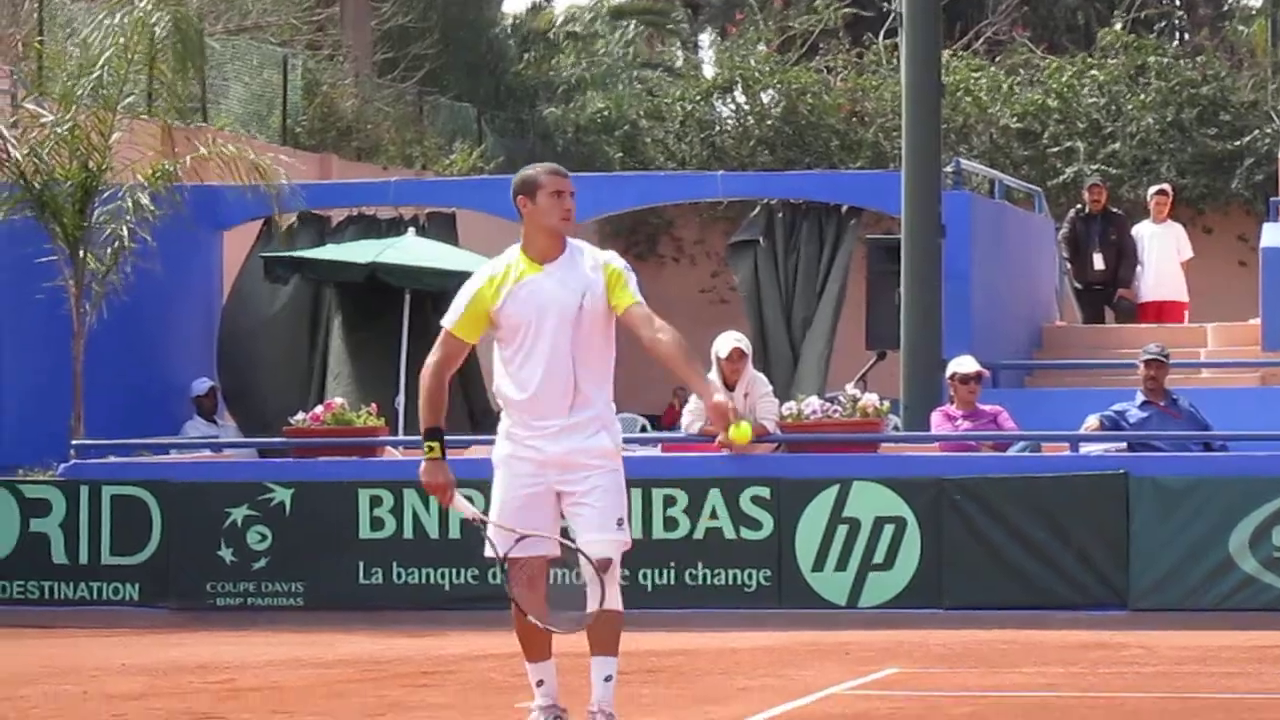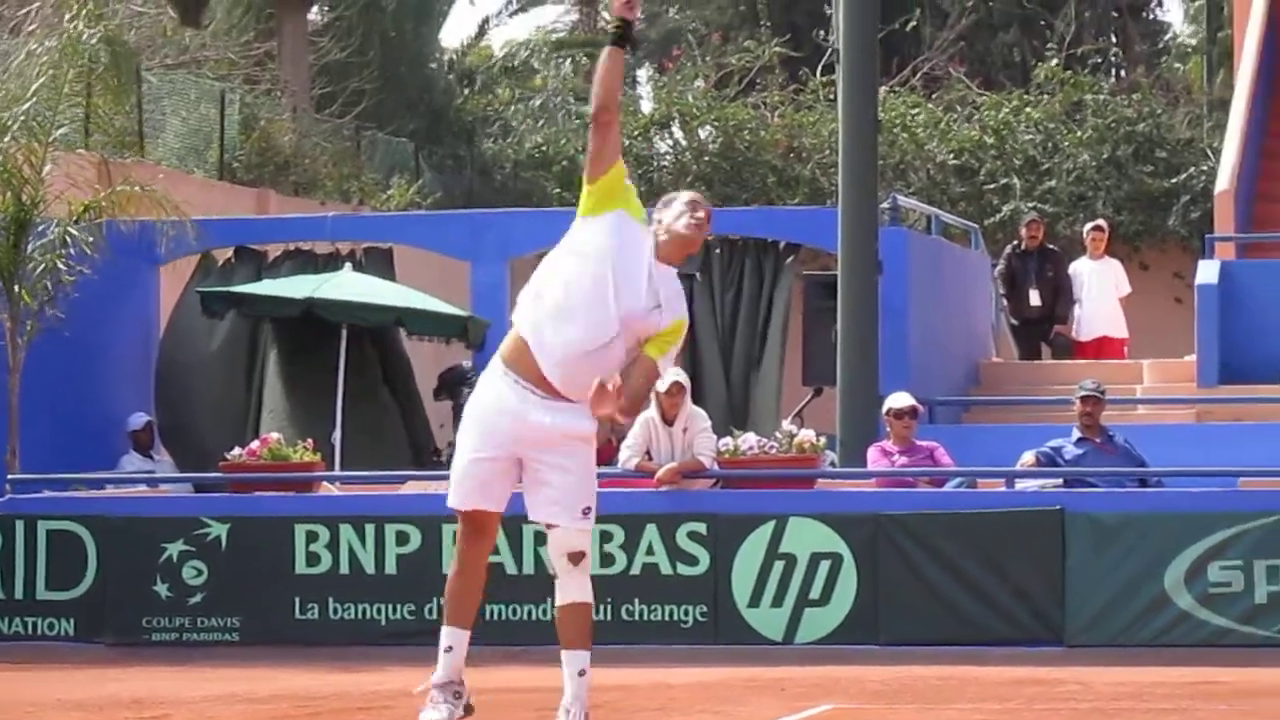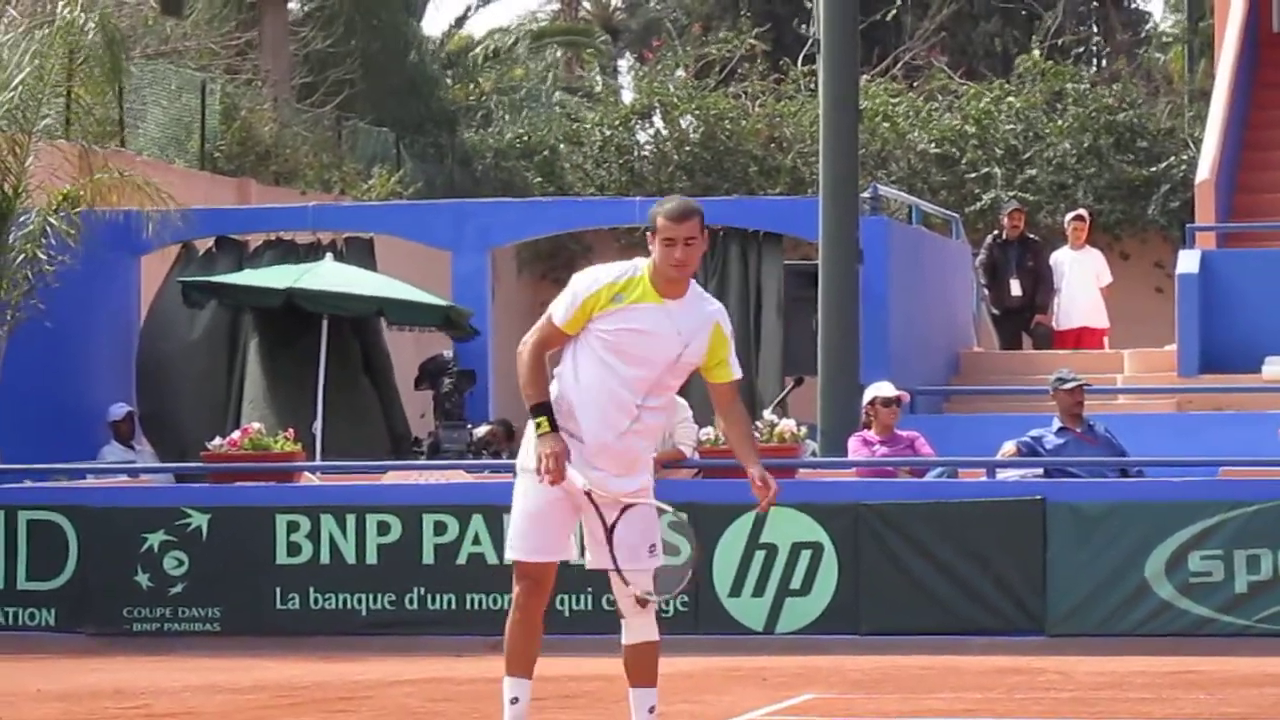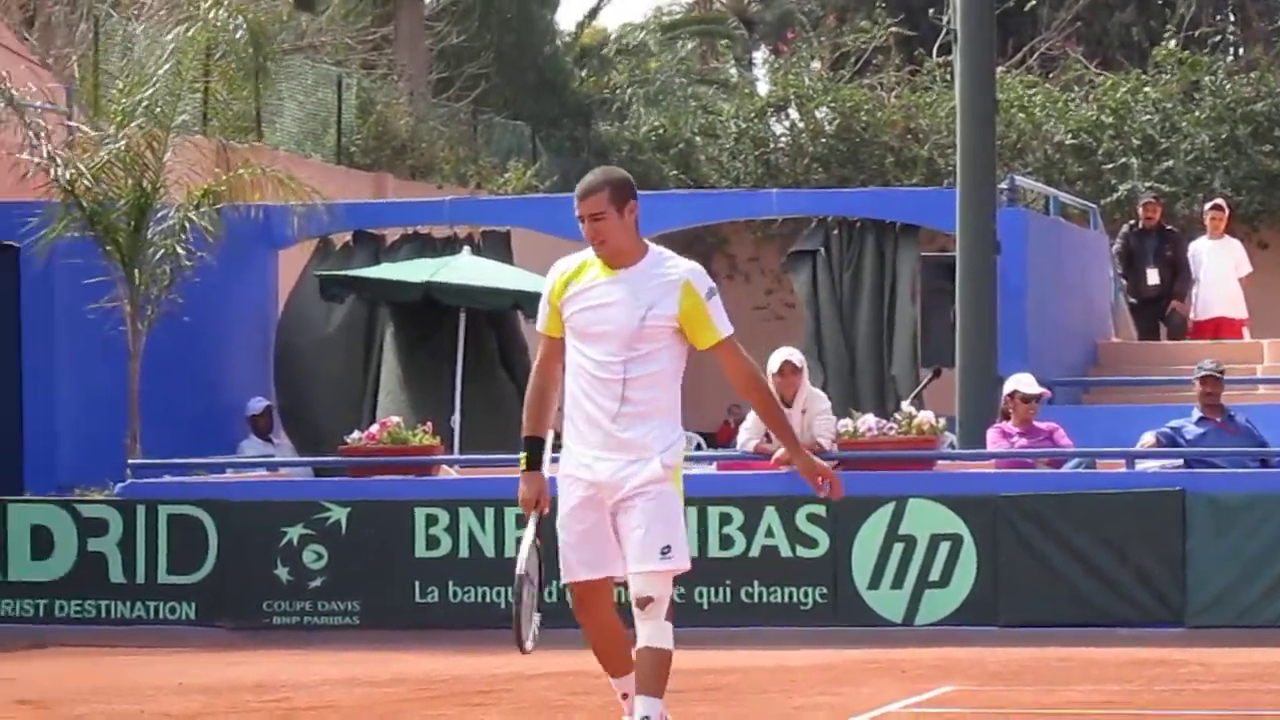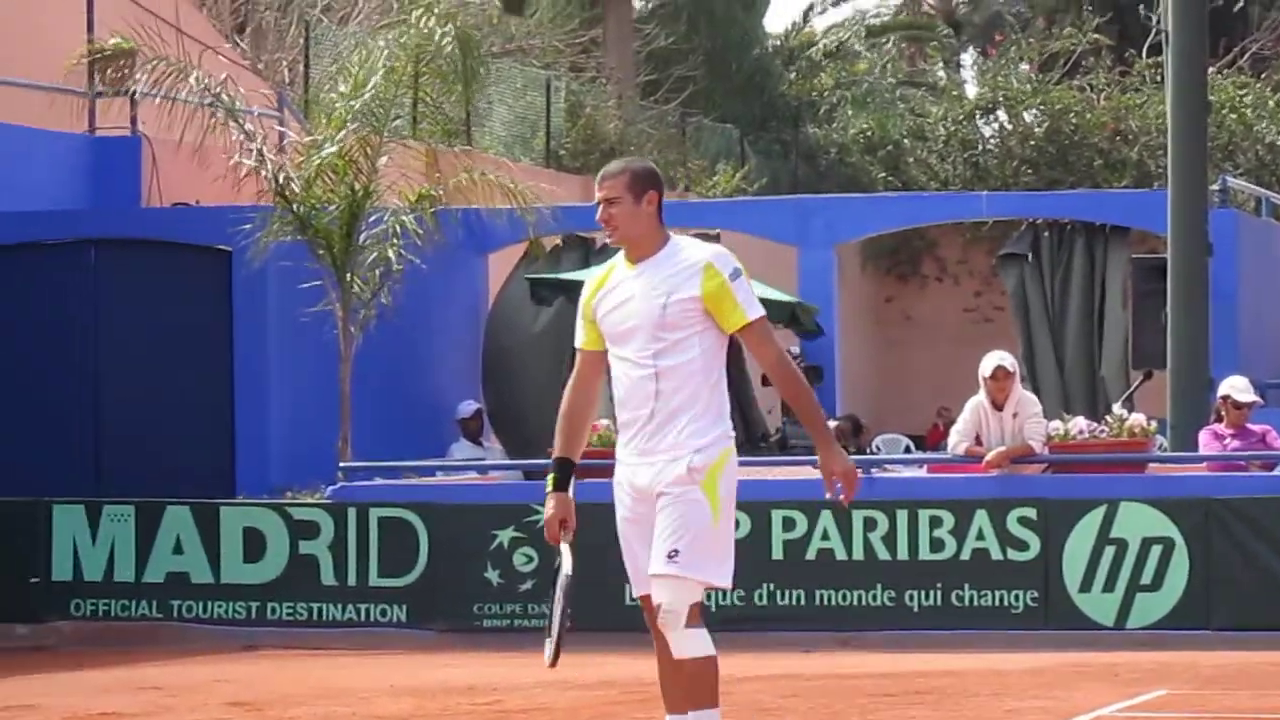
dt=1s
person 1, frame 1
left shoulder: (603, 267)
right shoulder: (490, 282)
left elbow: (655, 331)
right elbow: (438, 366)
left wrist: (705, 389)
right wrist: (433, 450)
left hip: (592, 448)
right hip: (522, 450)
left knee: (604, 568)
right knee: (526, 577)
person 1, frame 2
left shoulder: (671, 311)
right shoulder: (617, 216)
left elbow: (637, 389)
right elbow: (603, 116)
left wrist: (621, 401)
left hip: (566, 424)
right hip: (505, 395)
left knee: (572, 562)
right knee: (475, 536)
person 1, frame 3
left shoulder: (711, 320)
right shoulder: (602, 284)
left elbow: (730, 406)
right elbow: (532, 347)
left wrist: (753, 467)
right wrist: (545, 430)
left hip: (625, 473)
right hip: (556, 454)
left knee: (638, 599)
right knee: (531, 584)
person 1, frame 4
left shoulder: (683, 280)
right shoulder: (565, 278)
left elbow: (739, 370)
right elbow: (545, 372)
left wrist: (796, 449)
right wrist: (530, 465)
left hip: (650, 467)
right hip: (581, 468)
left knee: (650, 602)
right knee: (588, 602)
person 1, frame 5
left shoulder: (708, 265)
right shoulder: (599, 286)
left elbow: (773, 358)
right elbow: (582, 389)
left wrist: (826, 443)
right wrist: (559, 485)
left hip: (696, 465)
right hip: (633, 475)
left knee: (677, 610)
right knee: (661, 618)
